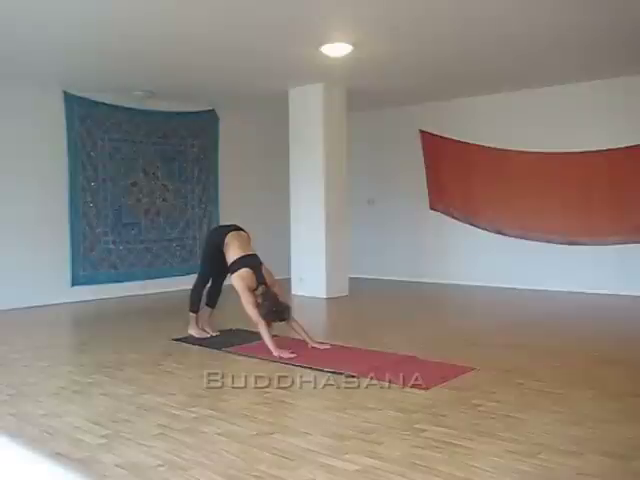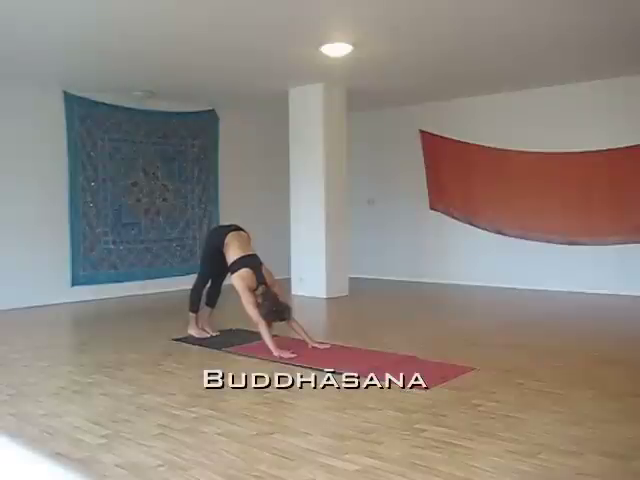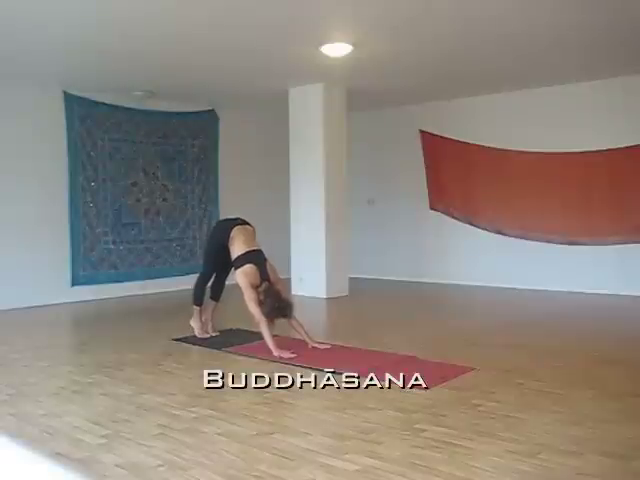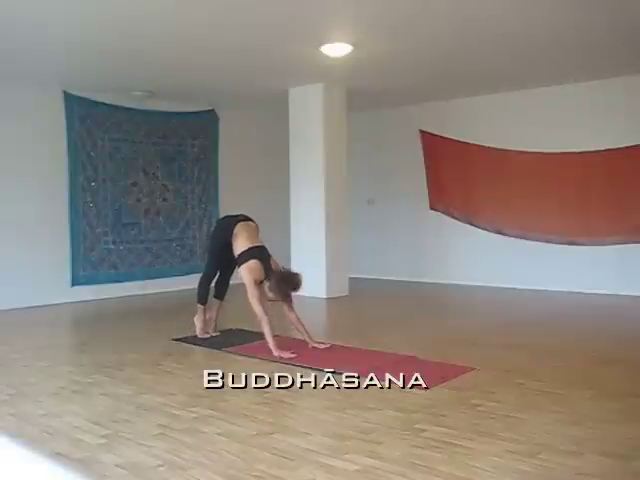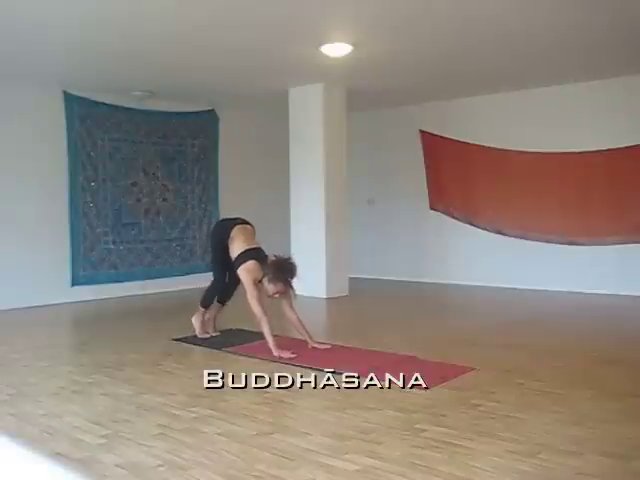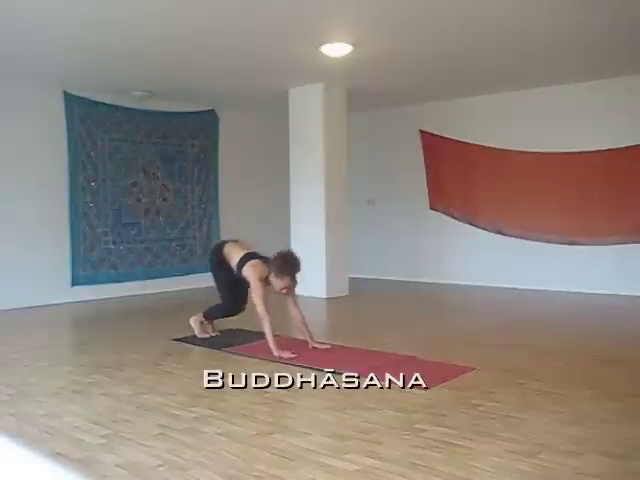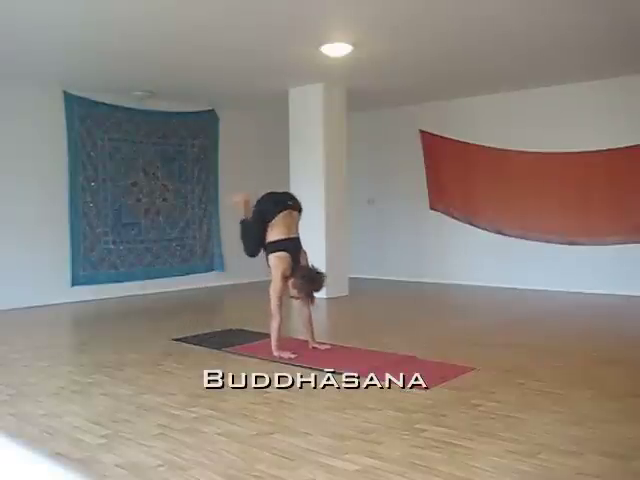
dt=0.4s
person 1, frame 1
left shoulder: (270, 283)
right shoulder: (244, 284)
left elbow: (288, 317)
right elbow: (258, 322)
left wrist: (311, 341)
right wrist: (275, 350)
right hip: (219, 238)
left knee: (218, 282)
right knee: (203, 280)
left ankle: (205, 321)
right ankle: (193, 325)
person 1, frame 2
left shoulder: (269, 283)
right shoulder: (244, 283)
left elbow: (288, 317)
right elbow: (259, 322)
left wrist: (310, 341)
right wrist: (275, 350)
right hip: (219, 238)
left knee: (217, 282)
right knee: (203, 280)
left ankle: (204, 321)
right ankle: (192, 325)
person 1, frame 3
left shoulder: (273, 280)
right shoulder: (247, 280)
left elbow: (290, 315)
right elbow: (260, 320)
left wrist: (310, 341)
right wrist: (275, 350)
right hip: (224, 232)
left knee: (221, 277)
right knee: (206, 274)
left ankle: (207, 317)
right ankle: (196, 318)
person 1, frame 4
left shoulder: (277, 275)
right shoulder: (251, 275)
left elbow: (290, 311)
right elbow: (262, 317)
left wrist: (310, 341)
right wrist: (275, 350)
right hip: (227, 228)
left knee: (225, 275)
right knee: (210, 273)
left ankle: (212, 316)
right ankle: (200, 316)
person 1, frame 5
left shoulder: (275, 275)
right shoulder: (249, 274)
left elbow: (290, 311)
right elbow: (261, 317)
left wrist: (310, 341)
right wrist: (275, 350)
right hip: (223, 231)
left knee: (232, 283)
right knee: (220, 282)
left ankle: (210, 317)
right ankle: (199, 316)
person 1, frame 6
left shoulder: (281, 276)
right shoulder: (256, 275)
left elbow: (295, 309)
right elbow: (263, 316)
left wrist: (311, 341)
right wrist: (275, 350)
left hip: (235, 250)
right hip: (222, 253)
left knee: (238, 306)
right knee: (230, 305)
left ankle: (208, 320)
right ankle: (199, 319)
person 1, frame 7
left shoulder: (302, 267)
right shoulder: (281, 271)
left elbow: (305, 308)
right elbow: (276, 315)
left wrist: (312, 341)
right wrist: (275, 350)
right hip: (266, 207)
right knee: (251, 251)
right ankle: (246, 207)
